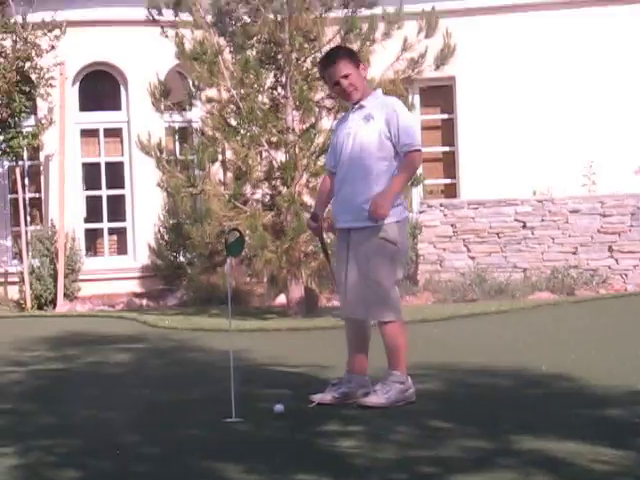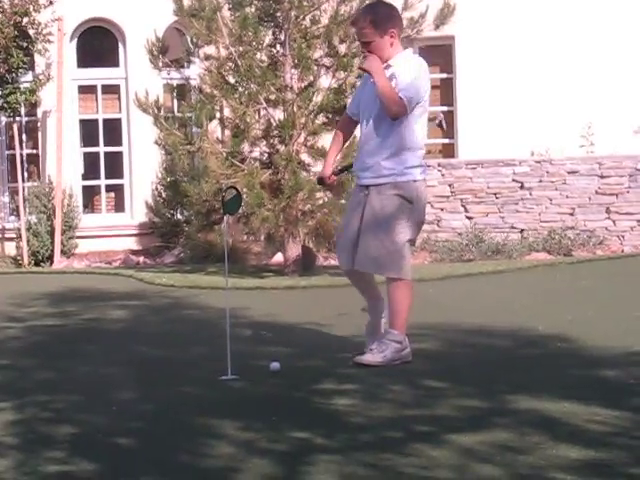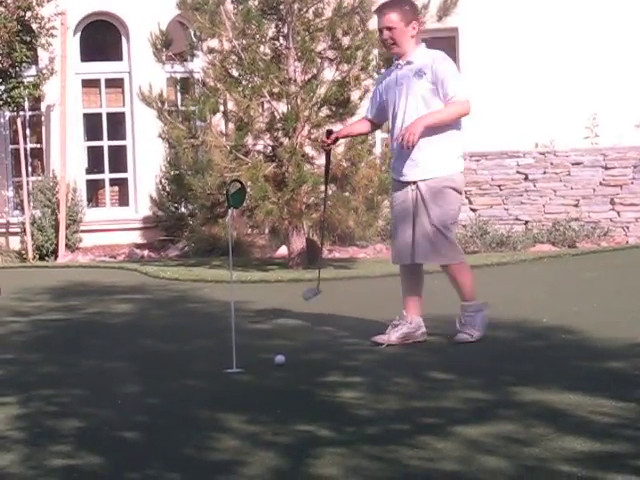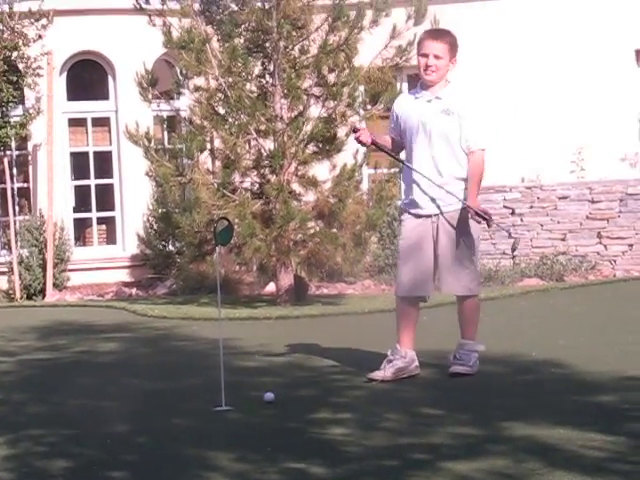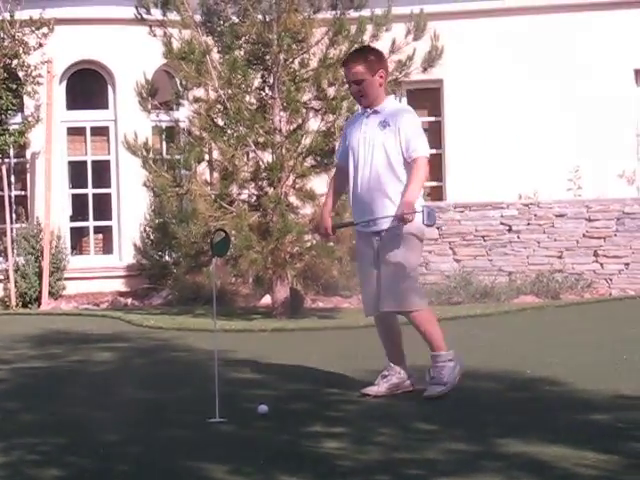
dt=0.7s
person 1, frame 1
left shoulder: (389, 108)
right shoulder: (341, 124)
left elbow: (414, 156)
right elbow: (332, 174)
left wrist: (388, 196)
right wrist: (318, 211)
left hip: (380, 226)
right hip: (347, 226)
left knee: (383, 303)
right knee: (353, 305)
left ankle: (400, 380)
right ankle: (355, 378)
person 1, frame 2
left shoulder: (413, 68)
right shoulder: (371, 75)
left elbow: (396, 108)
right elbow: (349, 119)
left wrist: (377, 73)
right wrist: (330, 161)
left hip: (399, 181)
right hip: (365, 181)
left knee: (393, 260)
right knee: (351, 256)
left ankle: (396, 340)
right ankle: (379, 313)
person 1, frame 3
left shoulder: (436, 62)
right shoulder: (386, 78)
left elbow: (462, 106)
right elbow: (373, 121)
left wrist: (421, 122)
right wrist: (343, 132)
left hip: (439, 174)
right hip: (403, 176)
left knee: (440, 246)
right knee: (406, 252)
left ankle: (474, 311)
right ankle: (411, 321)
person 1, frame 4
left shoulder: (461, 105)
right shoulder: (402, 104)
left elbow: (476, 155)
left wrist: (472, 201)
right wrist: (372, 138)
left hip: (455, 208)
right hip: (415, 209)
left knee: (464, 282)
right knee: (407, 284)
left ankle: (467, 350)
right ankle: (404, 355)
person 1, frame 5
left shoulder: (402, 115)
right shoulder: (352, 124)
left elbow: (420, 161)
right elbow: (342, 171)
left wrist: (410, 198)
right wrist: (327, 209)
left hip: (398, 225)
right hip: (366, 227)
left knee: (404, 296)
right knee: (377, 303)
left ankle: (443, 358)
right ankle: (397, 371)
